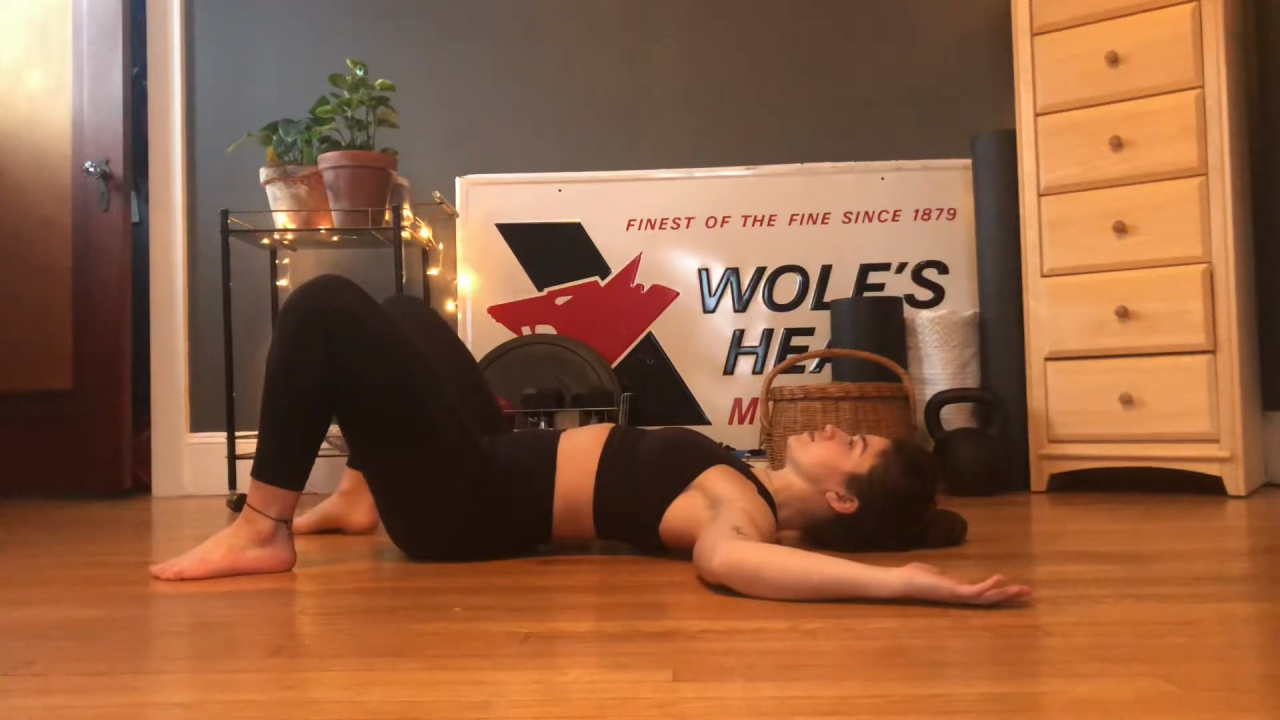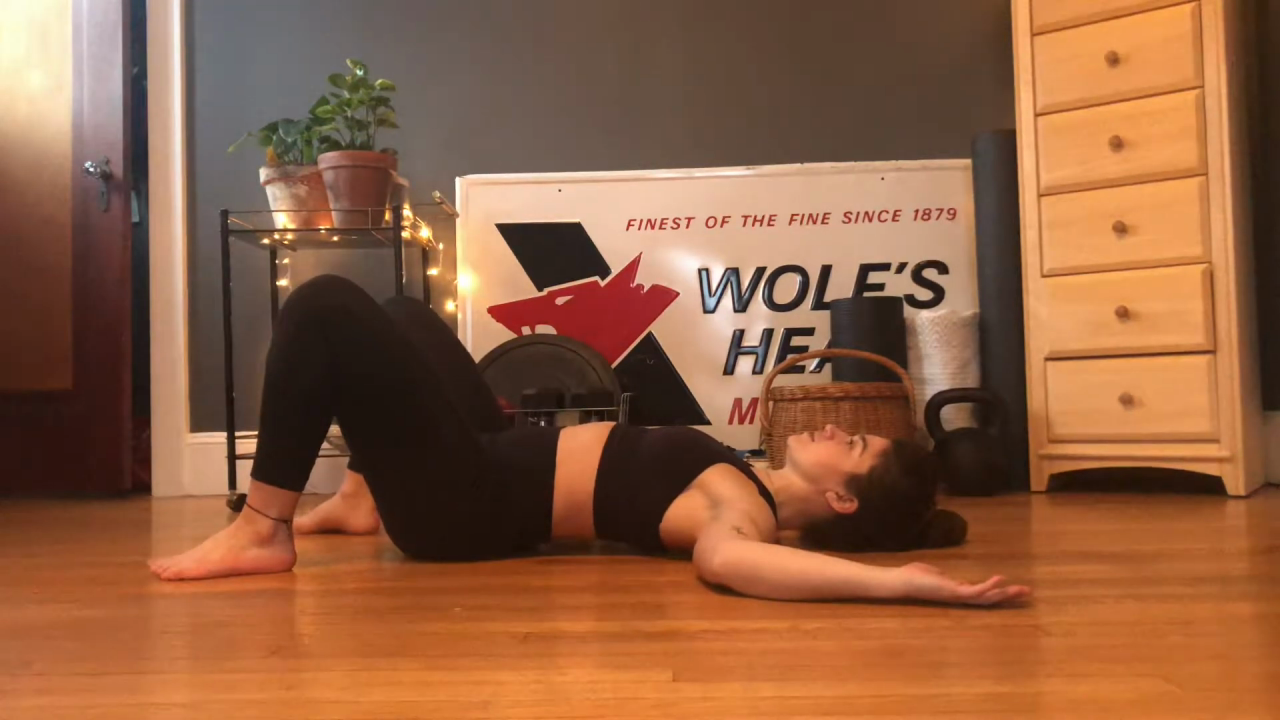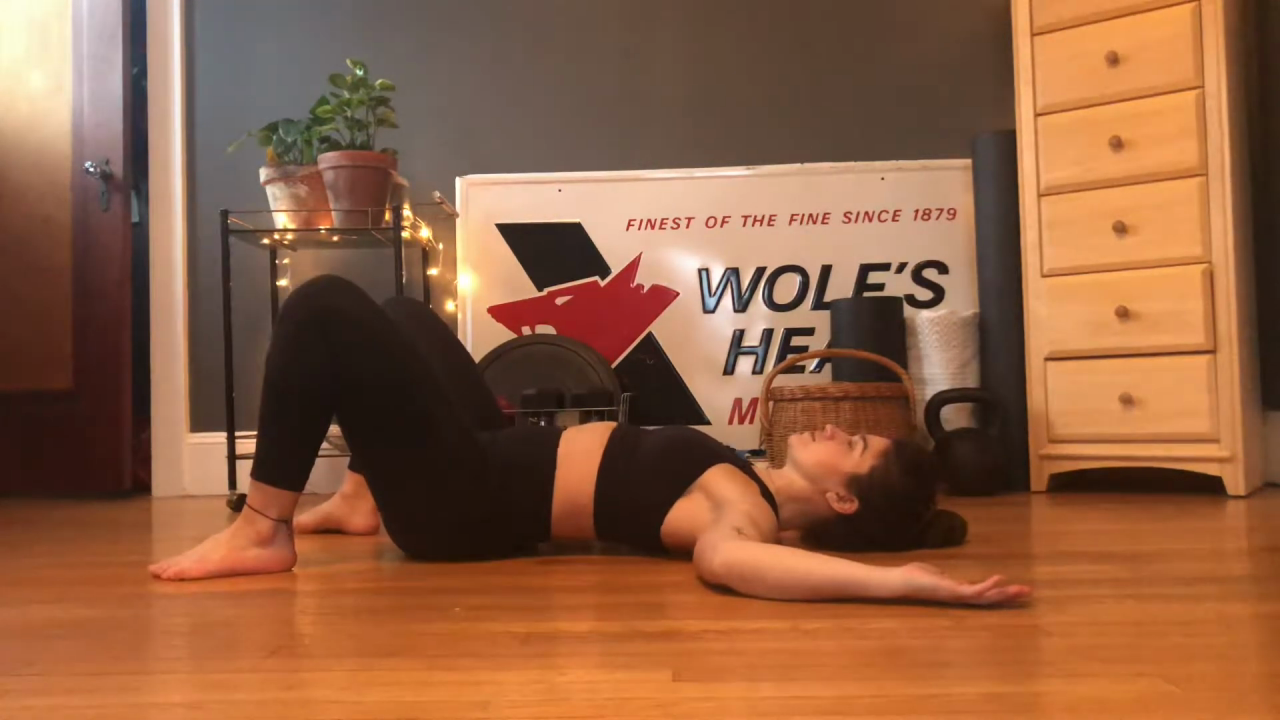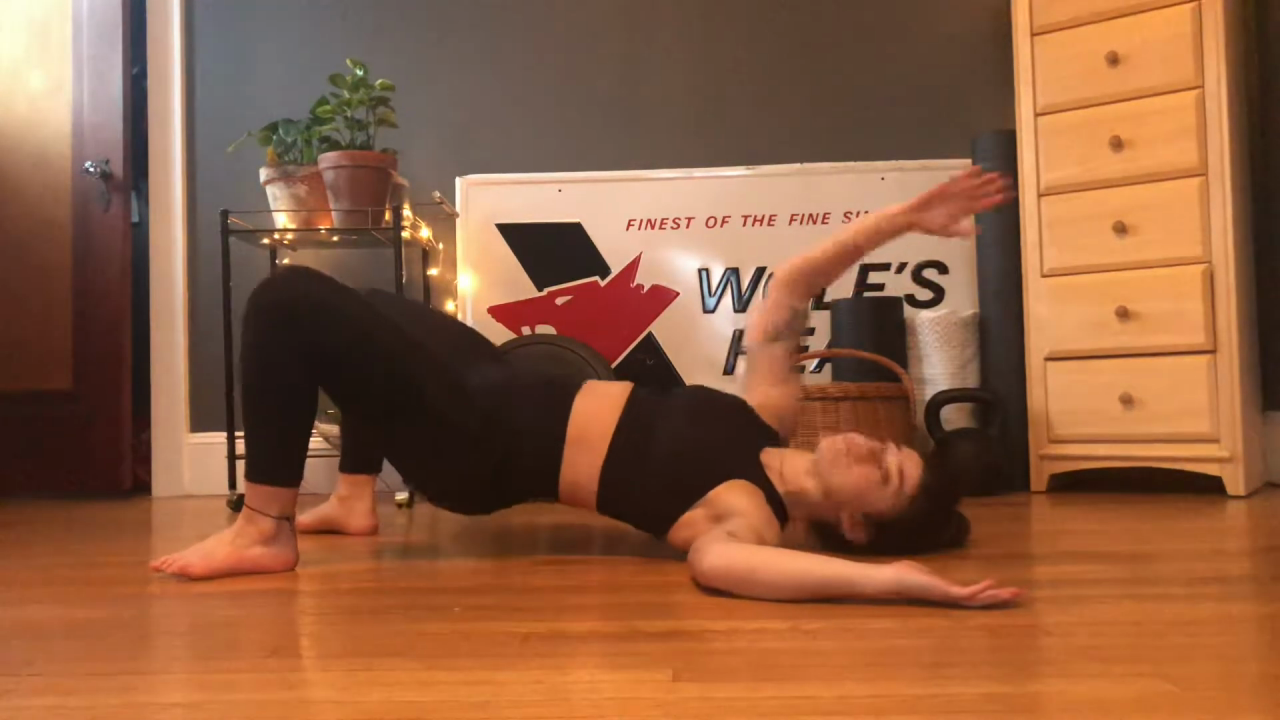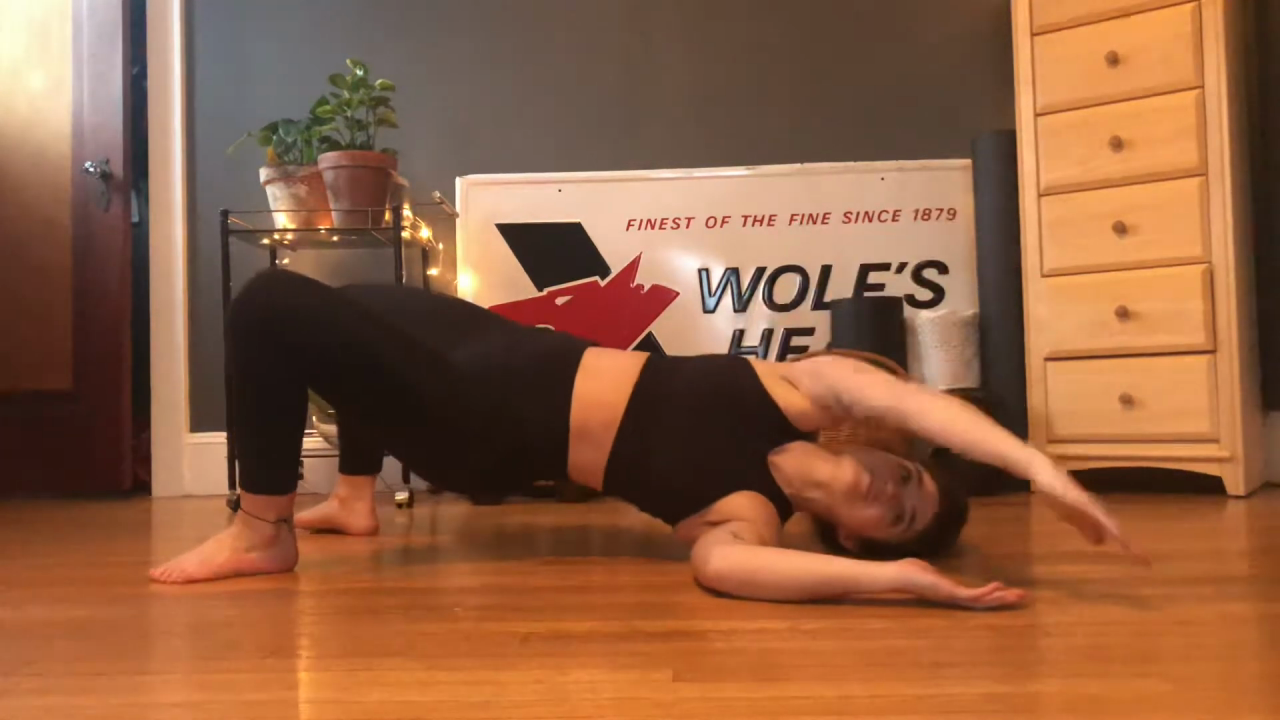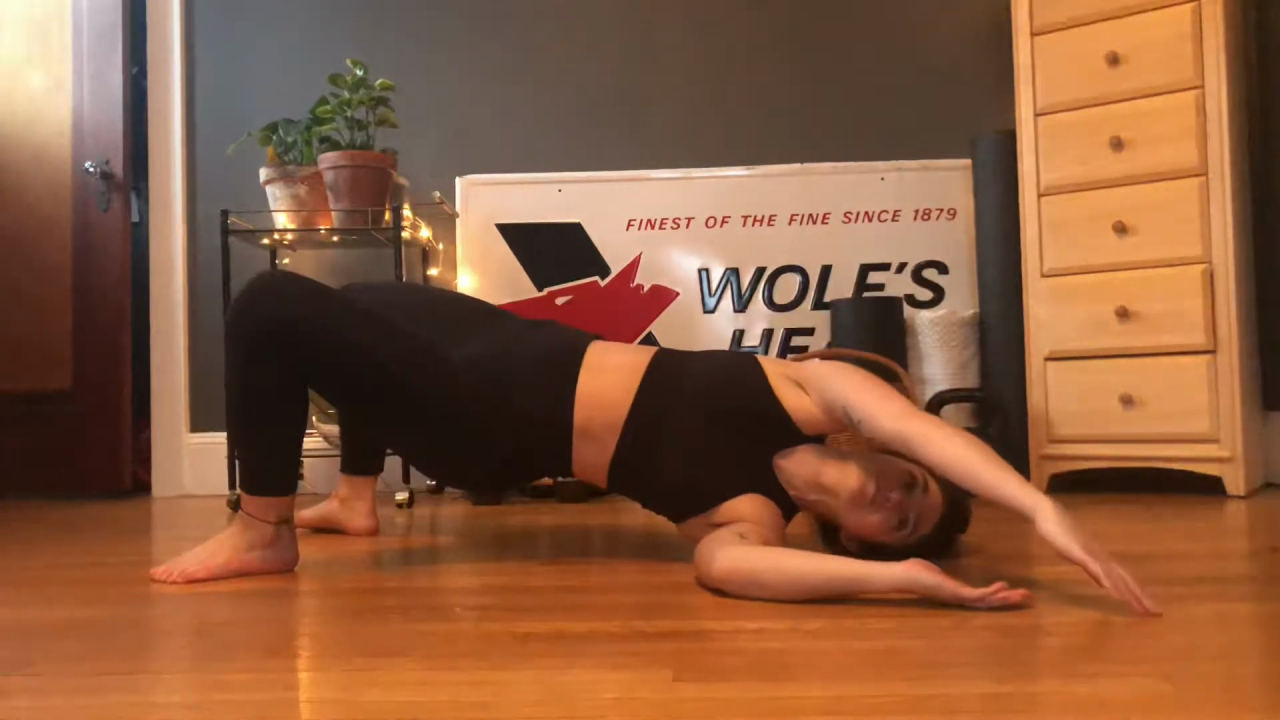
dt=0.5s
person 1, frame 1
left shoulder: (744, 511)
right shoulder: (759, 492)
left elbow: (725, 558)
left wrist: (899, 580)
left hip: (463, 505)
right hip: (496, 462)
left knee: (325, 307)
right knee: (403, 313)
left ankle: (261, 531)
right ankle: (355, 500)
person 1, frame 2
left shoulder: (746, 511)
right shoulder: (758, 489)
left elbow: (722, 556)
left wrist: (898, 583)
left hip: (465, 503)
right hip: (497, 456)
left knee: (324, 307)
right knee: (403, 314)
left ankle: (262, 530)
right ankle: (359, 500)
person 1, frame 3
left shoulder: (746, 509)
right shoulder: (752, 483)
left elbow: (724, 559)
left wrist: (897, 581)
left hip: (466, 501)
right hip: (498, 450)
left knee: (322, 307)
right knee: (399, 315)
left ankle: (260, 532)
right ankle: (356, 500)
person 1, frame 4
left shoulder: (750, 518)
right shoulder: (771, 414)
left elbow: (715, 562)
right elbow: (786, 286)
left wrist: (892, 577)
right wrist: (902, 217)
left hip: (473, 446)
right hip: (502, 382)
left knee: (287, 300)
right knee: (361, 309)
left ankle: (263, 532)
right ankle: (353, 501)
person 1, frame 5
left shoulder: (752, 515)
right shoulder: (803, 400)
left elbow: (722, 567)
right elbow: (913, 398)
right wrist: (1035, 460)
left hip: (485, 433)
right hip: (518, 350)
left knee: (269, 305)
right knee: (354, 303)
left ankle: (261, 535)
right ankle: (353, 502)
person 1, frame 6
left shoulder: (751, 516)
right shoulder: (812, 400)
left elbow: (722, 566)
right elbow: (922, 425)
right wrist: (1040, 505)
left hip: (491, 428)
right hip: (521, 345)
left knee: (268, 308)
right knee: (358, 305)
left ankle: (261, 536)
right ankle: (353, 501)
